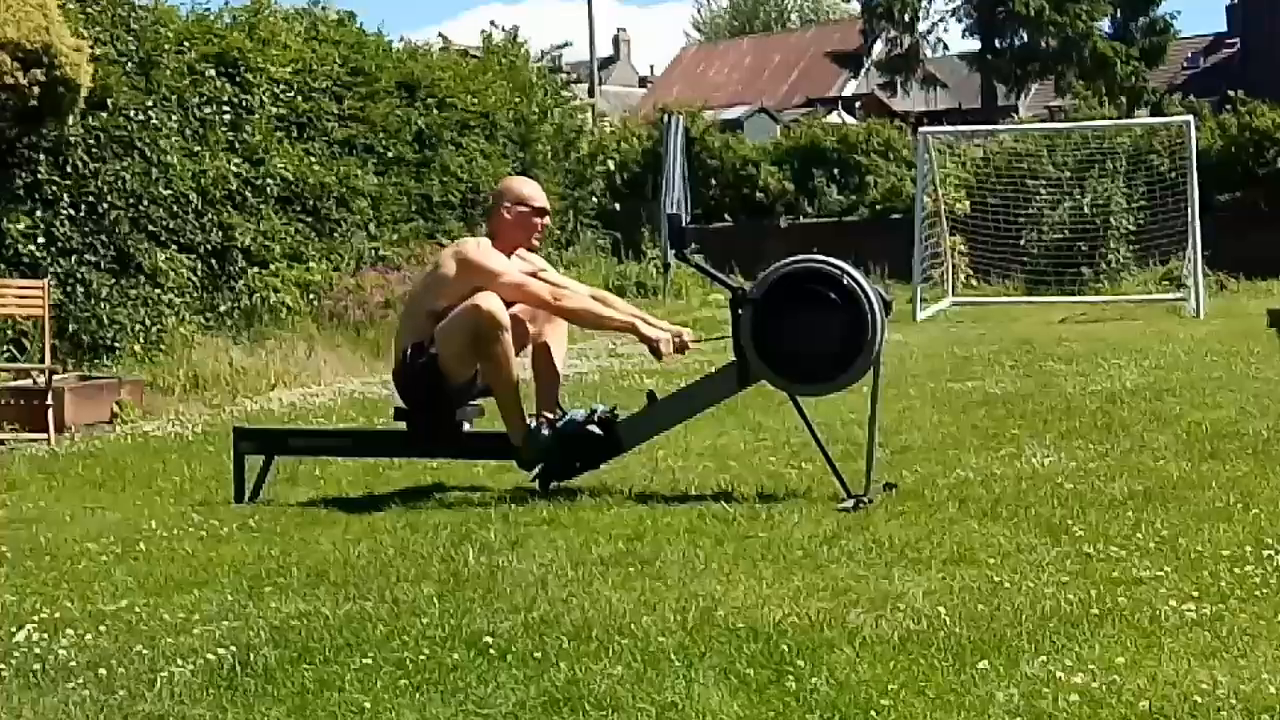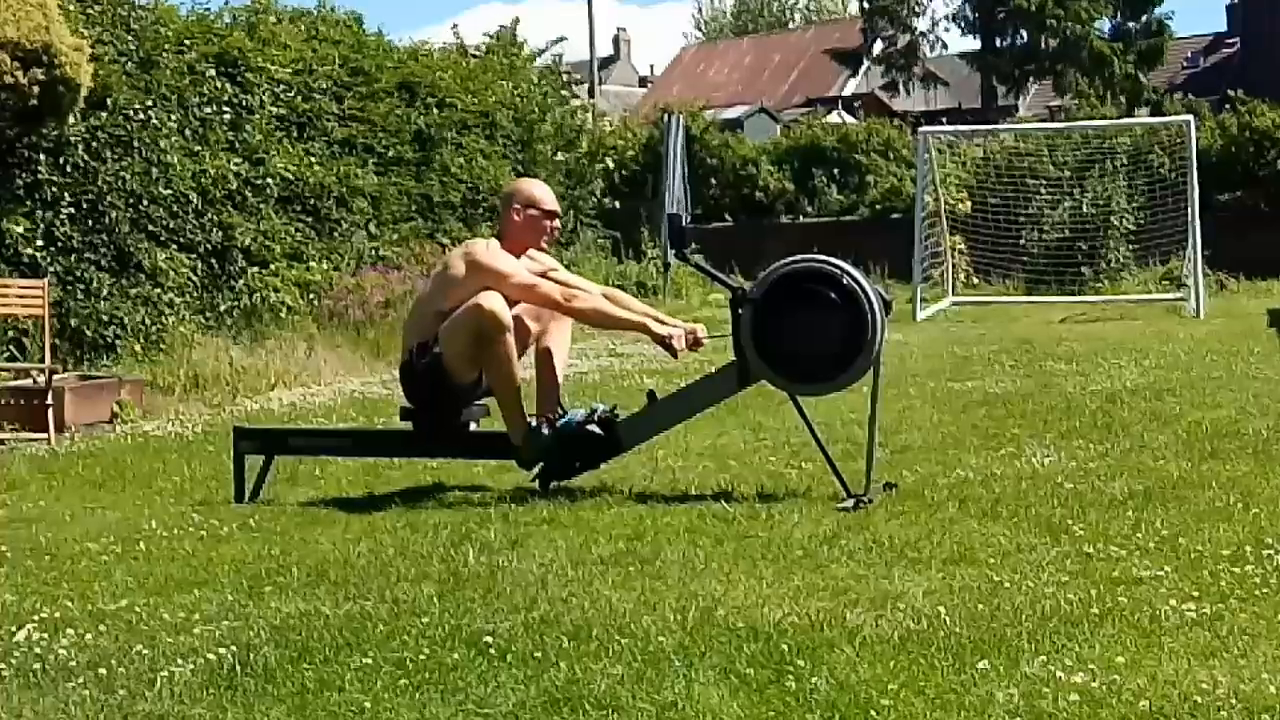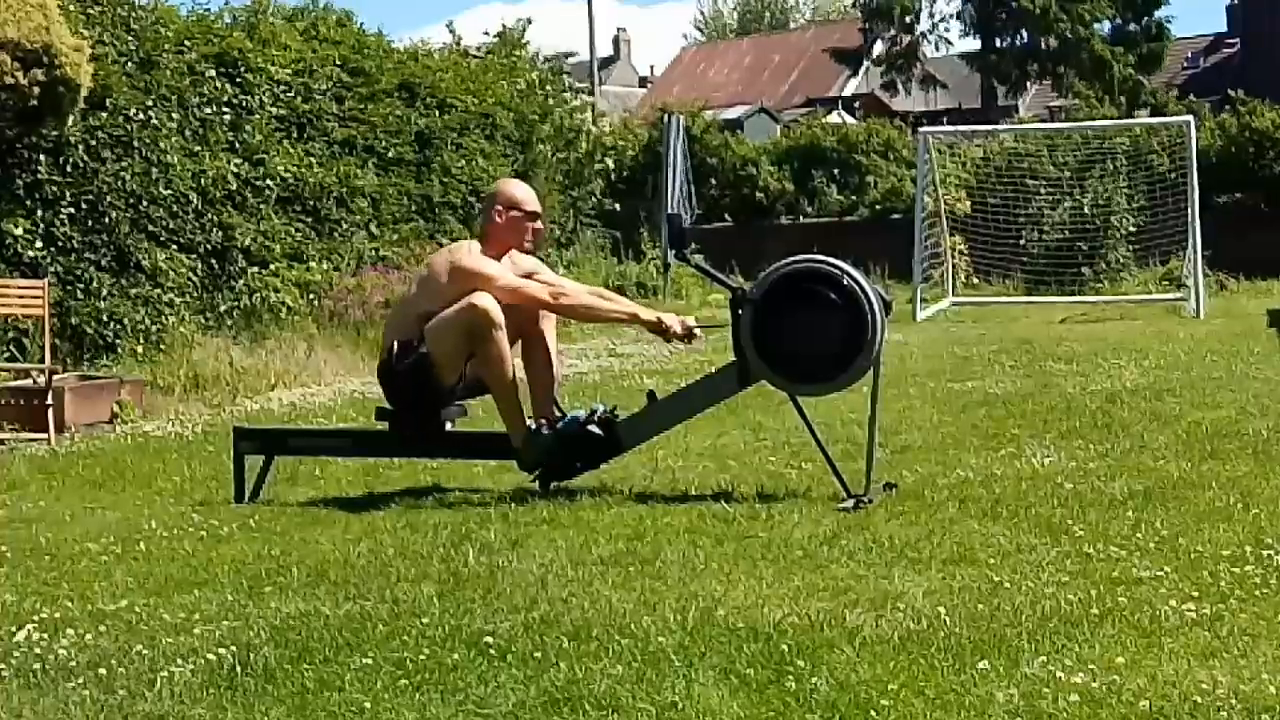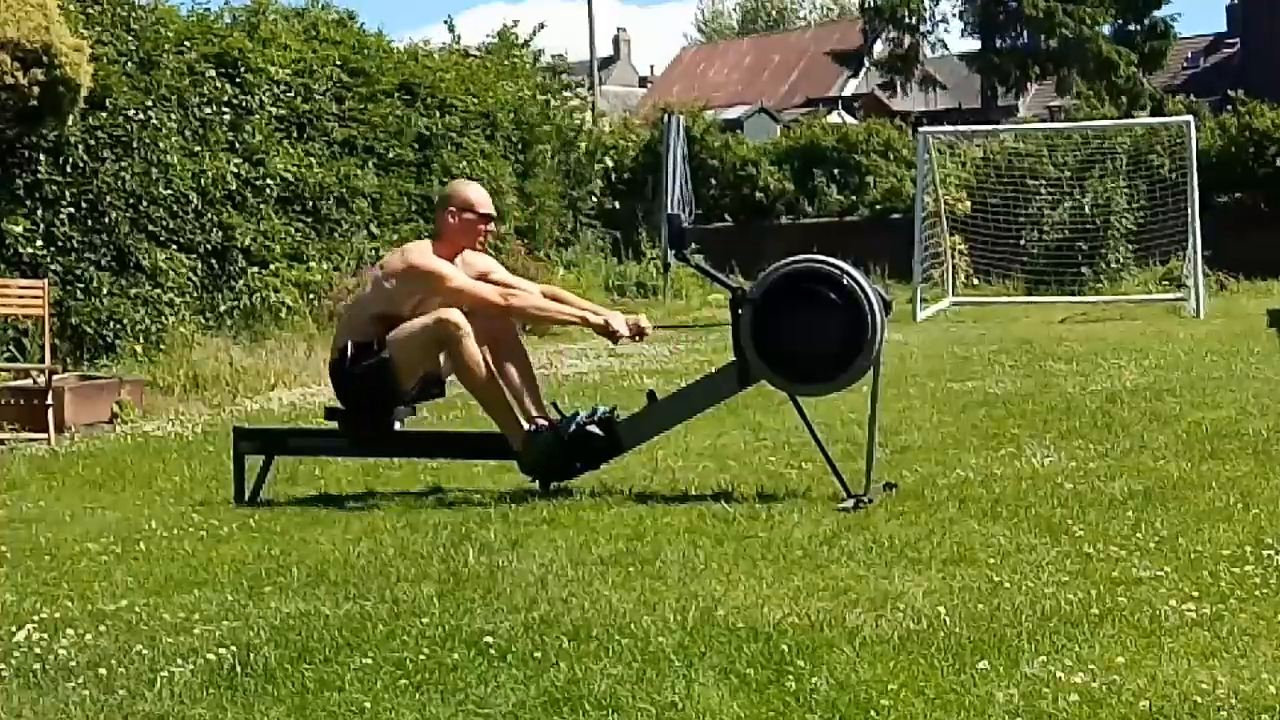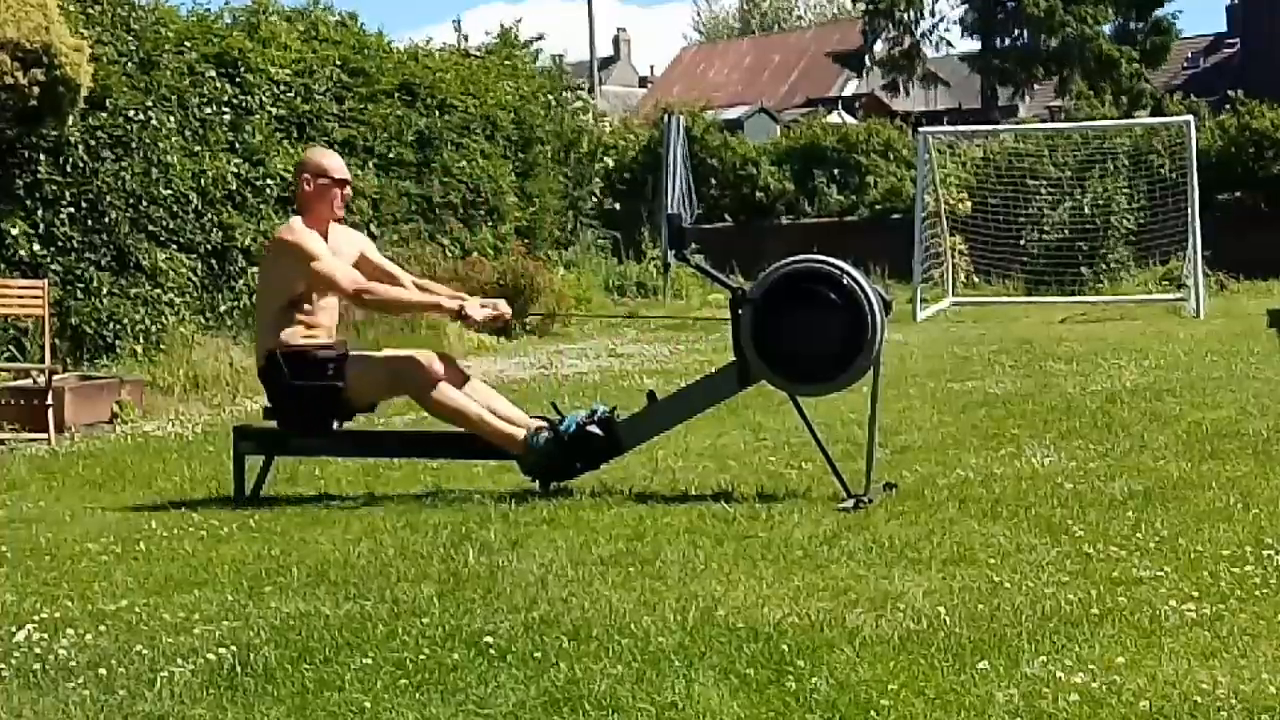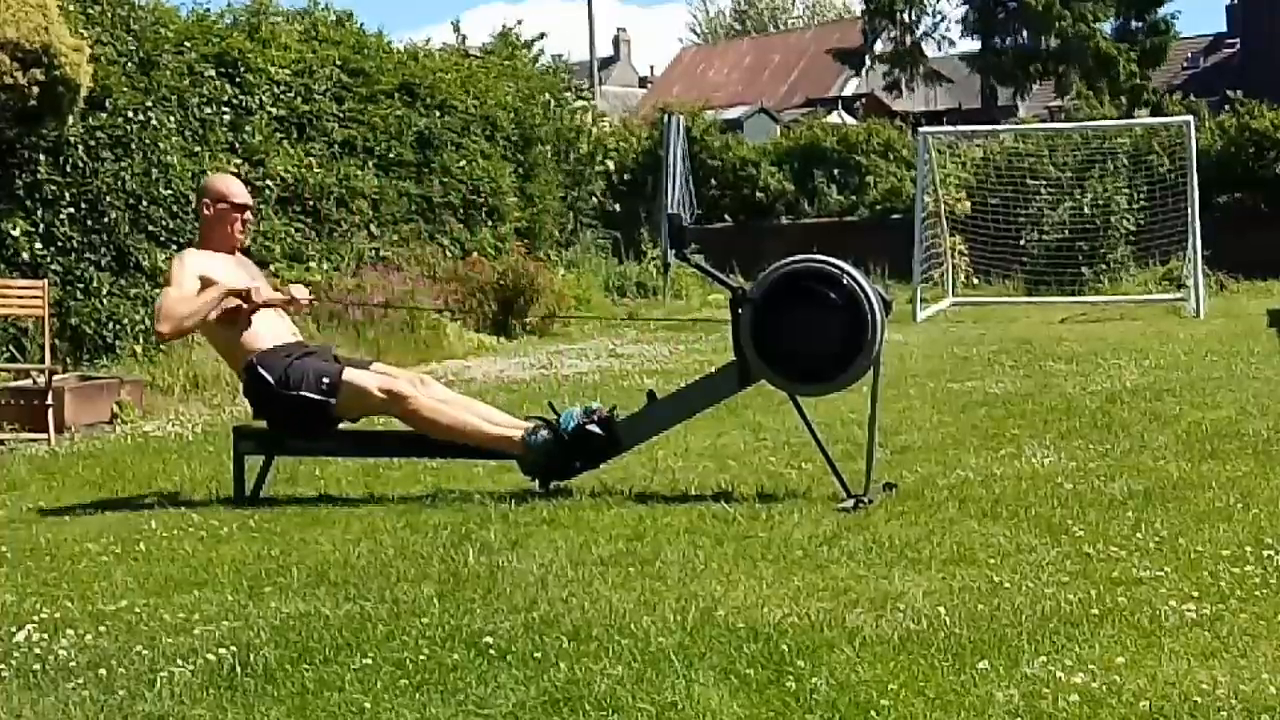
dt=0.5s
person 1, frame 1
left shoulder: (523, 261)
right shoulder: (473, 256)
left elbow: (591, 295)
right elbow: (558, 299)
left wrist: (659, 326)
right wrist: (636, 328)
left hip: (460, 375)
right hip: (422, 378)
left knee: (547, 312)
right knee: (487, 305)
left ankle: (545, 422)
right ankle: (523, 439)
person 1, frame 2
left shoulder: (532, 260)
right shoulder: (483, 257)
left elbow: (602, 294)
right elbow: (570, 300)
left wrist: (674, 324)
right wrist: (649, 327)
left hip: (465, 375)
right hip: (427, 378)
left knee: (553, 310)
right knee: (489, 305)
left ankle: (545, 423)
right ankle: (523, 440)
person 1, frame 3
left shoulder: (516, 263)
right shoulder: (467, 262)
left elbow: (588, 292)
right elbow: (558, 300)
left wrist: (659, 316)
right wrist: (641, 317)
left hip: (448, 373)
right hip: (407, 377)
left knee: (538, 312)
right knee: (482, 306)
left ankle: (545, 425)
right ankle: (526, 441)
person 1, frame 4
left shoulder: (470, 262)
right shoulder: (420, 262)
left elbow: (541, 292)
right elbow: (506, 300)
left wrist: (611, 315)
right wrist: (589, 319)
left hip: (401, 372)
right hip: (359, 375)
left knee: (496, 321)
right knee: (450, 322)
left ankle: (540, 424)
right ankle: (524, 441)
person 1, frame 5
left shoulder: (346, 240)
right shoulder: (293, 239)
left elbow: (410, 283)
right elbow: (361, 293)
left wrist: (471, 301)
right wrist: (452, 308)
left hip: (328, 360)
right hip: (291, 373)
left knee: (439, 365)
right knee: (411, 371)
left ankle: (540, 431)
right ankle: (527, 445)
person 1, frame 6
left shoulder: (239, 261)
right shoulder: (190, 263)
right elbow: (165, 326)
left wrist: (283, 298)
right wrist: (231, 293)
left hip: (309, 359)
right hip: (276, 374)
left knee: (421, 383)
right knee: (395, 394)
left ankle: (535, 431)
right ankle: (526, 445)
